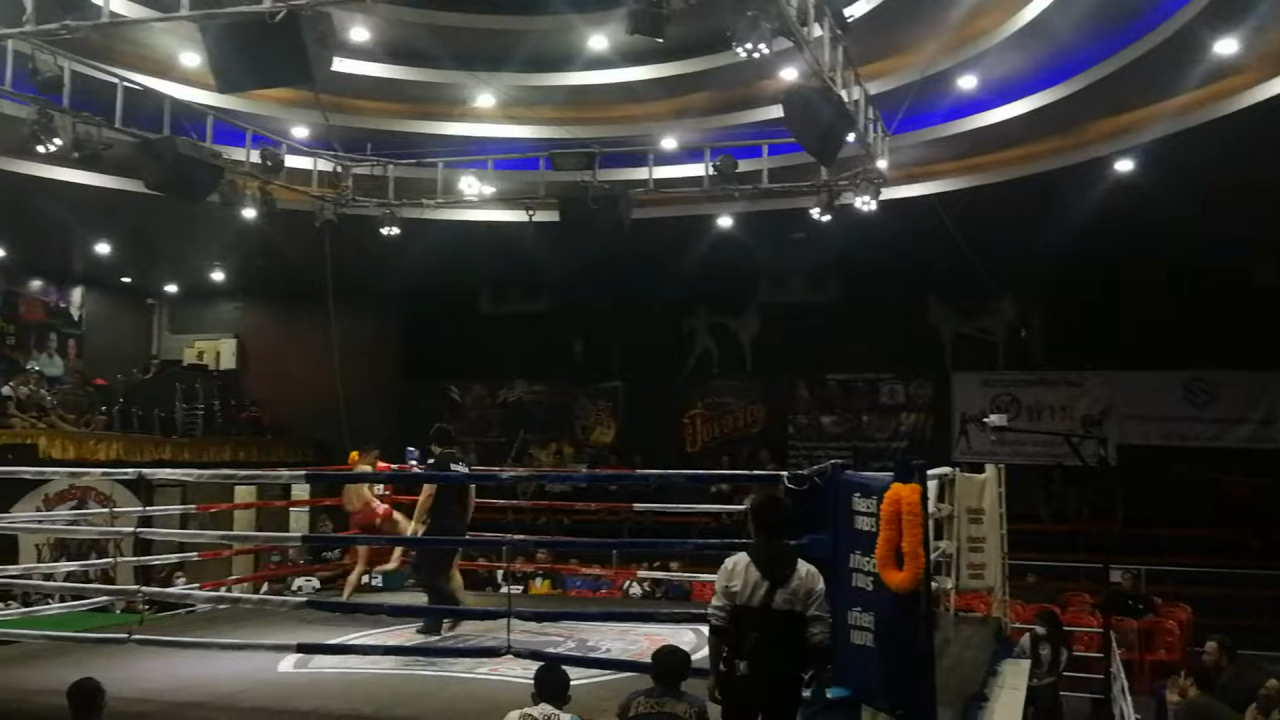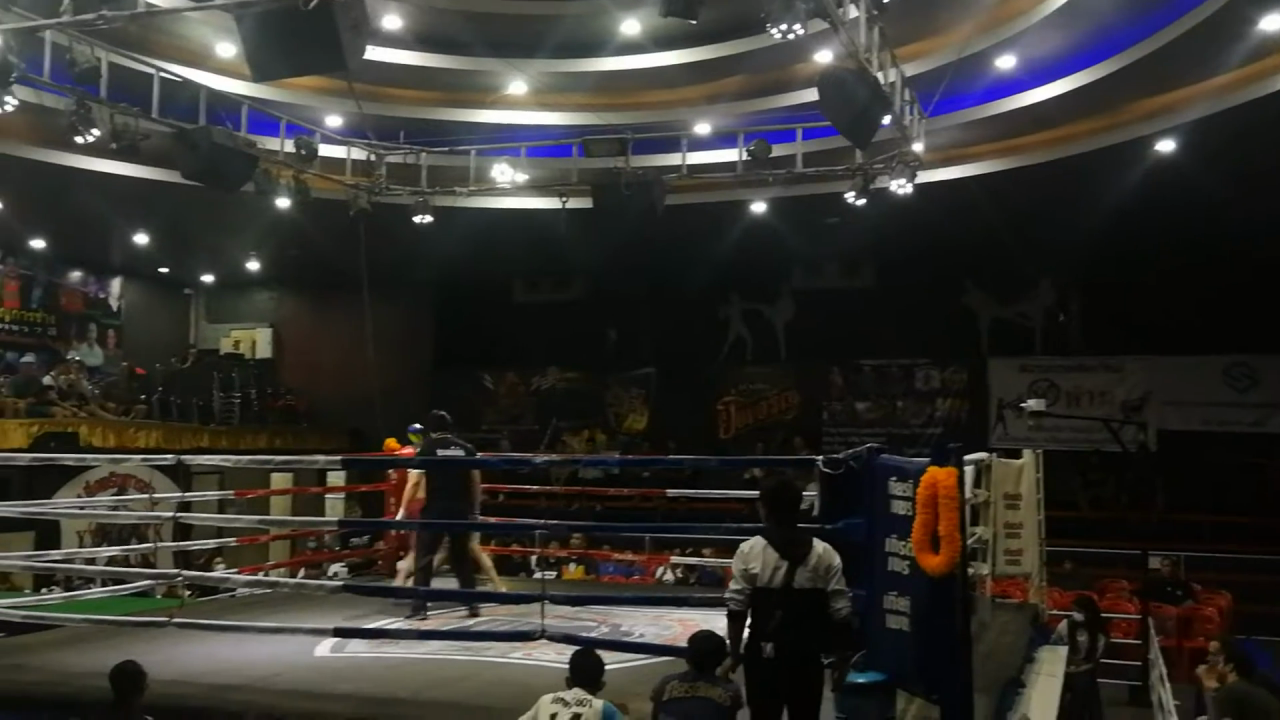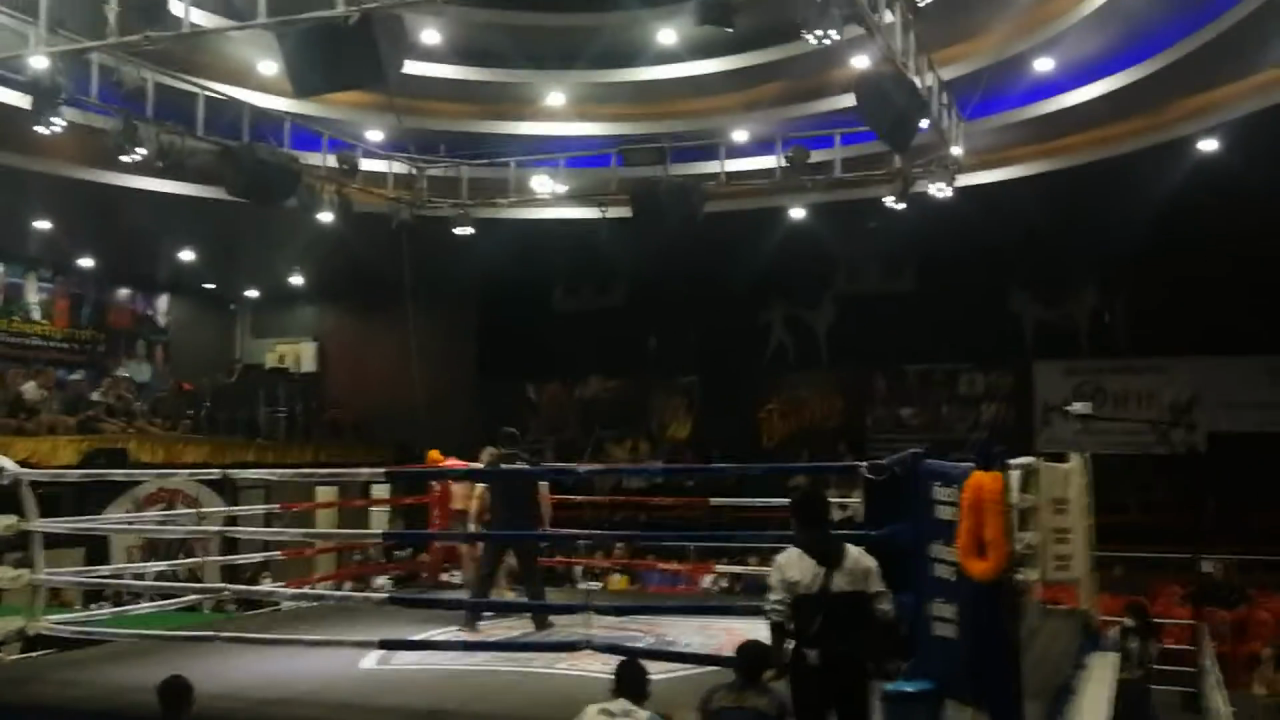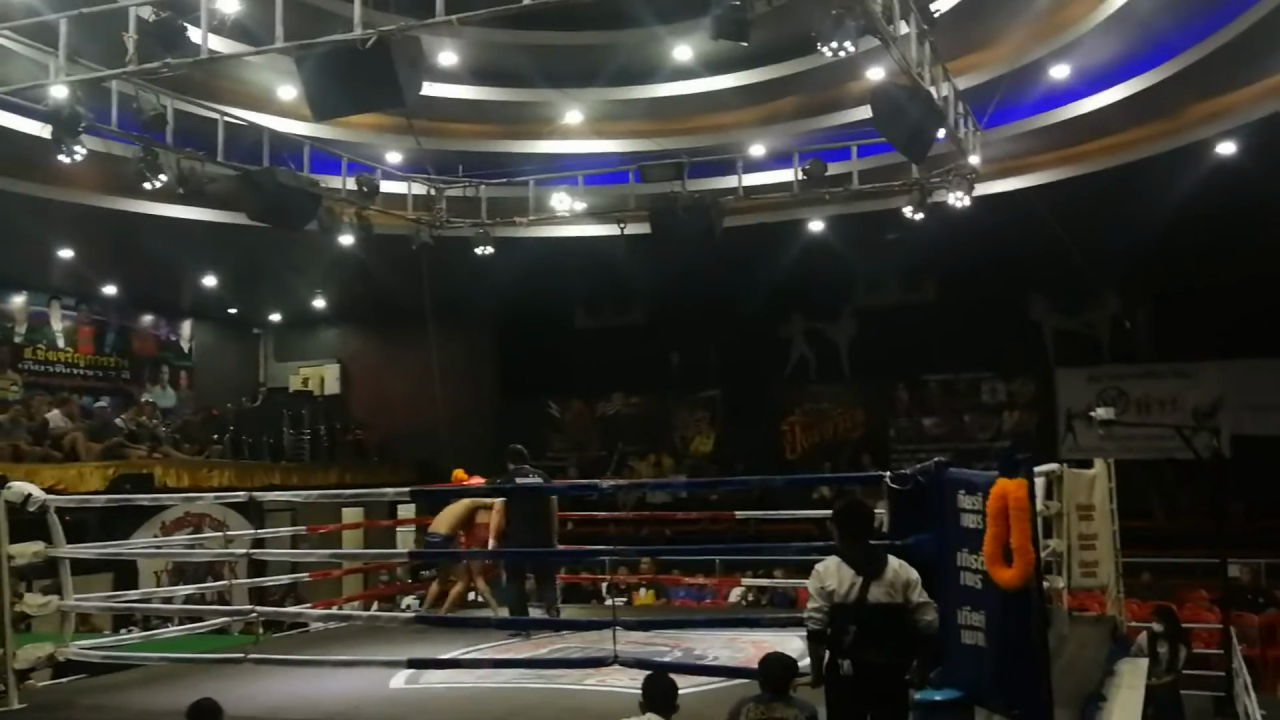
dt=0.7s
person 1, frame 1
left shoulder: (733, 567)
right shoulder: (808, 575)
left elbow: (718, 627)
right elbow: (818, 637)
left wrist: (715, 673)
left hip: (740, 674)
right hip: (785, 677)
person 1, frame 2
left shoulder: (749, 551)
right shoulder: (825, 554)
left elbow: (737, 609)
right elbow: (841, 613)
left wrist: (734, 653)
right wrist: (842, 658)
left hip: (764, 655)
right hip: (807, 657)
person 1, frame 3
left shoulder: (786, 563)
right shoulder: (860, 558)
left elbow: (778, 620)
right elbow: (884, 613)
left wrist: (779, 662)
right wrist: (877, 654)
left hip: (810, 662)
right hip: (852, 661)
person 1, frame 4
left shoulder: (825, 571)
right shoulder: (901, 570)
left elbow: (816, 629)
right elbow: (927, 623)
left wrist: (817, 672)
right wrist: (910, 661)
left hip: (846, 672)
right hip: (890, 671)
person 2, frame 1
left shoulder: (437, 462)
right shoulder: (463, 465)
left elbow: (428, 494)
right elbow: (471, 500)
left wrist: (416, 522)
right wrist: (464, 526)
left hip: (440, 525)
right hip: (457, 526)
left knee: (424, 570)
right knee: (440, 573)
left ankle: (454, 607)
right ankle: (433, 624)
person 2, frame 2
left shoulder: (427, 449)
right shoulder: (466, 449)
left elbow: (414, 482)
right elbow: (476, 482)
left wrist: (402, 510)
right wrist: (475, 508)
left hip: (435, 511)
right hip: (462, 511)
left knee: (424, 557)
right knee: (462, 557)
left ankle: (419, 606)
right ankle: (472, 603)
person 2, frame 3
left shoulder: (493, 465)
left elbow: (479, 496)
right elbow: (544, 497)
left wrist: (473, 522)
right wrist: (545, 524)
left hip: (499, 526)
right hip: (526, 526)
left knee: (486, 572)
right knee: (531, 573)
left ankle: (472, 619)
right ankle: (540, 618)
person 2, frame 4
left shoulder: (505, 481)
right shoulder: (543, 478)
left elbow: (499, 511)
right elbow: (553, 509)
left wrist: (493, 538)
right wrist: (554, 536)
left hip: (515, 538)
right hip: (541, 537)
left knee: (515, 581)
right knee: (546, 578)
right ankle: (552, 610)
